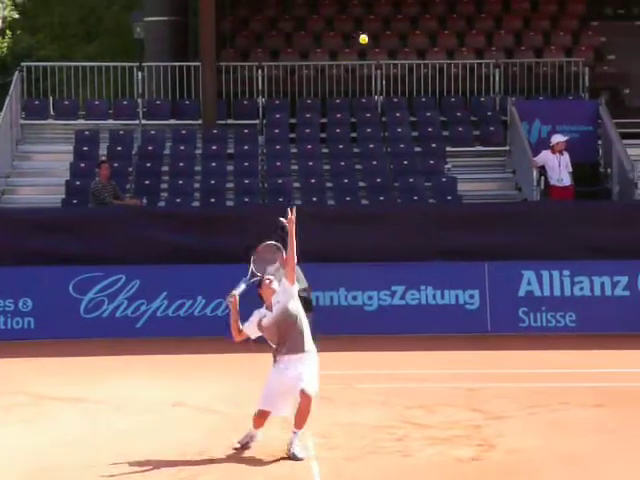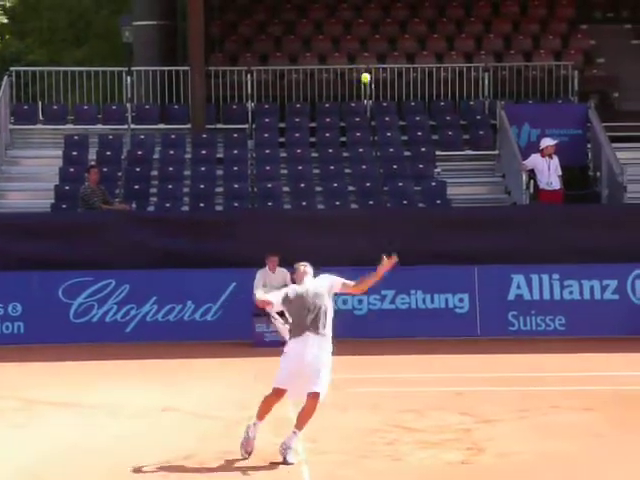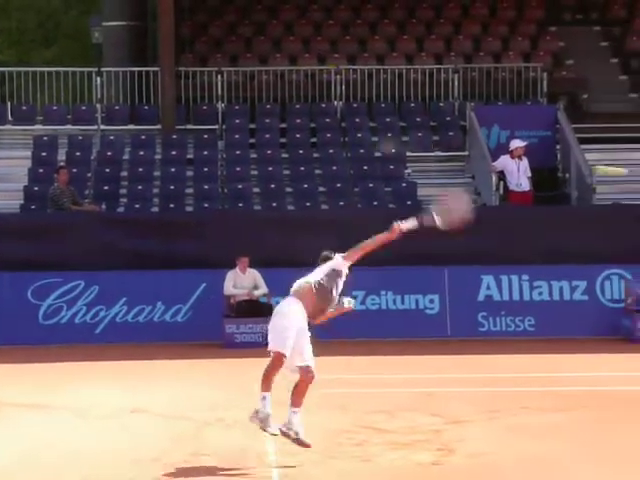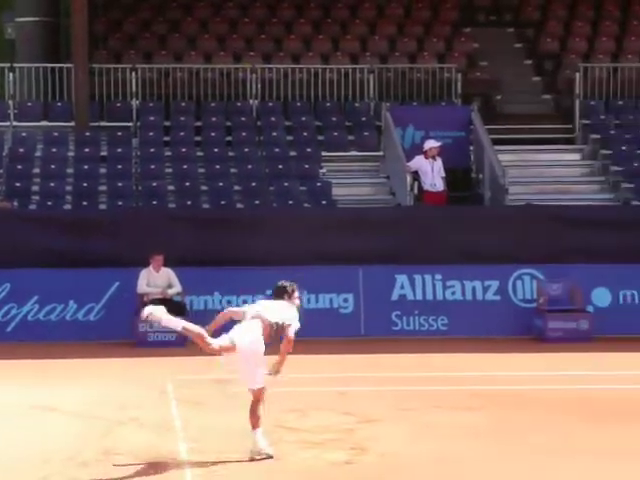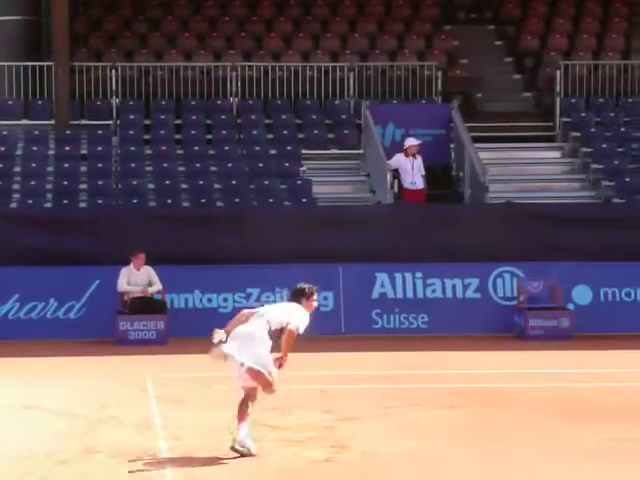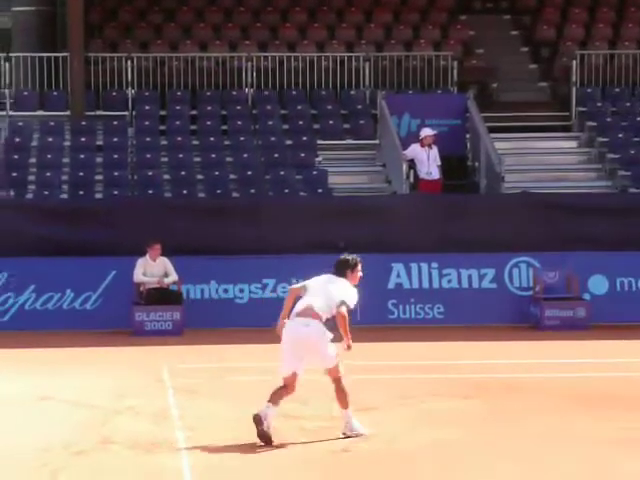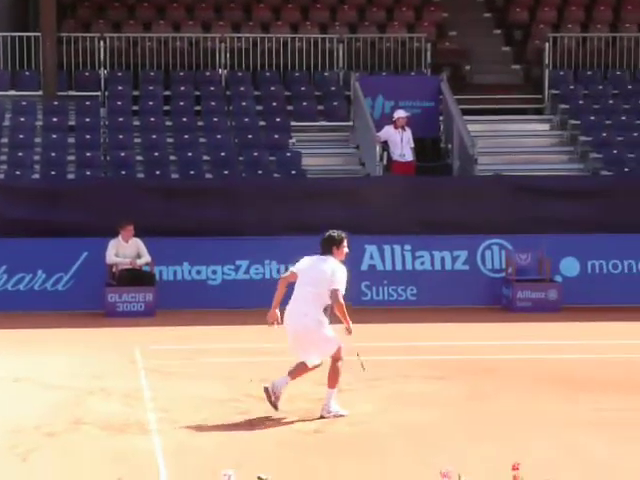
dt=0.2s
person 1, frame 1
left shoulder: (287, 294)
right shoulder: (259, 317)
left elbow: (291, 262)
right elbow: (237, 336)
left wrist: (291, 230)
right wrist: (233, 309)
left hip: (305, 361)
right hip: (282, 365)
left knee: (305, 398)
right knee: (263, 412)
left ankle: (294, 442)
right ankle: (251, 435)
person 1, frame 2
left shoulder: (326, 282)
right shoulder: (289, 292)
left elbow: (358, 288)
right elbow: (265, 300)
left wrist: (380, 271)
right wrist: (264, 300)
left hip: (321, 348)
right hip: (299, 345)
left knee: (313, 398)
right knee: (278, 392)
left ankle: (288, 445)
right ankle: (252, 431)
person 1, frame 3
left shoulder: (330, 298)
right shoulder: (336, 266)
right elbow: (356, 251)
left wrist: (338, 308)
right wrist: (389, 235)
left hip: (299, 322)
right hip: (291, 311)
left knee: (307, 375)
right knee: (278, 360)
left ankle: (292, 424)
right ankle: (263, 409)
person 1, frame 4
left shoulder: (259, 305)
right shoulder: (291, 312)
left elbow: (229, 312)
right elbow: (289, 337)
left wrist: (208, 330)
right wrist: (279, 364)
left knee: (259, 395)
right knee: (213, 347)
left ankle: (259, 445)
right ankle: (164, 317)
person 1, frame 5
left shoulder: (276, 307)
right shoulder: (302, 314)
left elbow: (245, 314)
right elbow: (290, 332)
left wrist: (225, 332)
right wrist: (283, 357)
left hip: (240, 333)
right hip: (256, 336)
left knee: (251, 392)
right knee: (268, 386)
left ankle: (242, 438)
person 1, frame 6
left shoulder: (322, 279)
right shoulder: (349, 290)
left elbow: (293, 291)
right elbow: (341, 315)
left wrist: (283, 319)
right wrist: (348, 340)
left hip: (293, 329)
right hip: (312, 331)
left knee: (288, 384)
right knee: (337, 376)
left ankle: (265, 415)
right ankle: (350, 424)
person 1, frame 7
left shoulder: (307, 261)
right shoulder: (338, 268)
left elbow: (283, 281)
right elbow: (336, 300)
left wrist: (274, 308)
right wrist: (347, 323)
left hip: (292, 319)
right hip: (312, 320)
left knee: (310, 363)
right knee: (336, 356)
left ankle: (278, 386)
right ankle: (329, 406)
